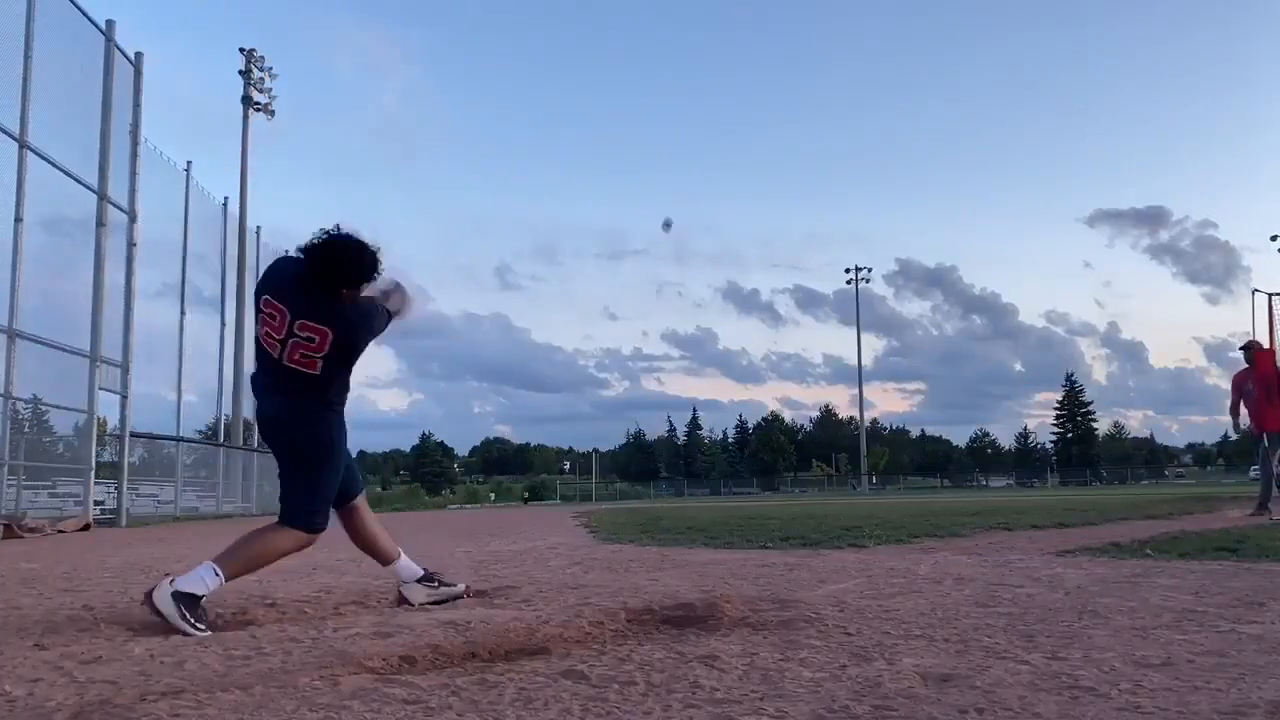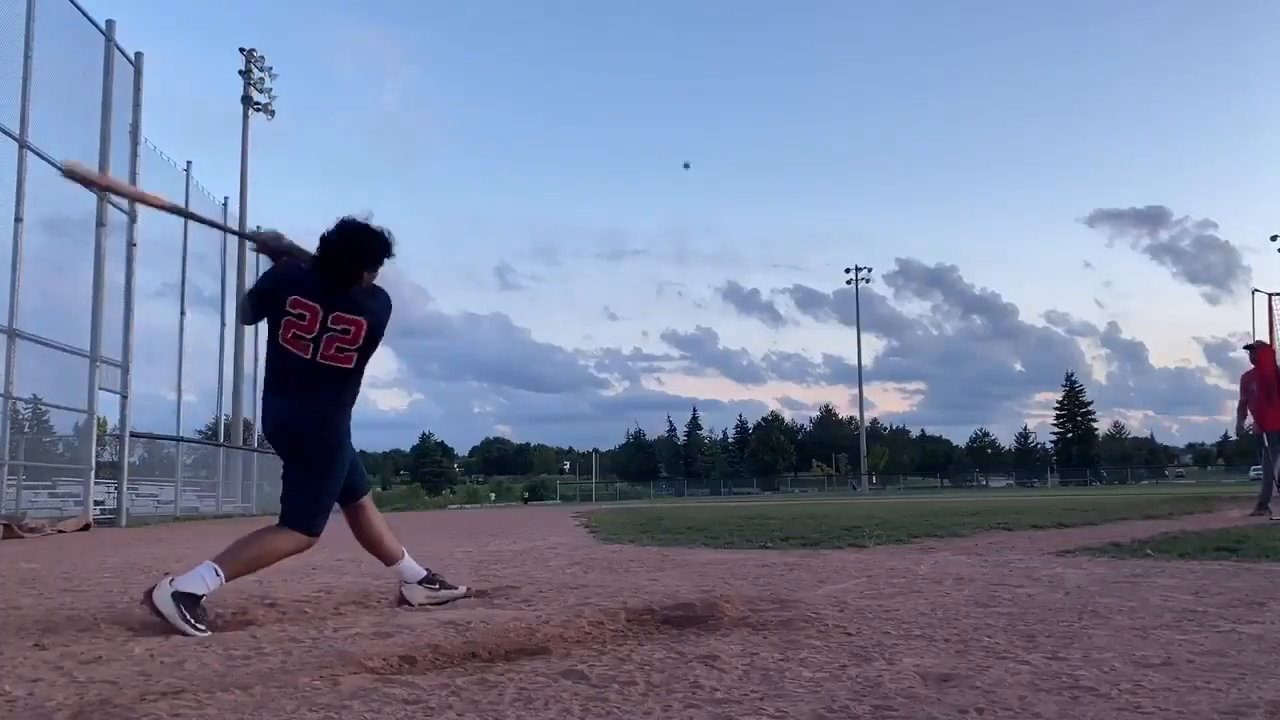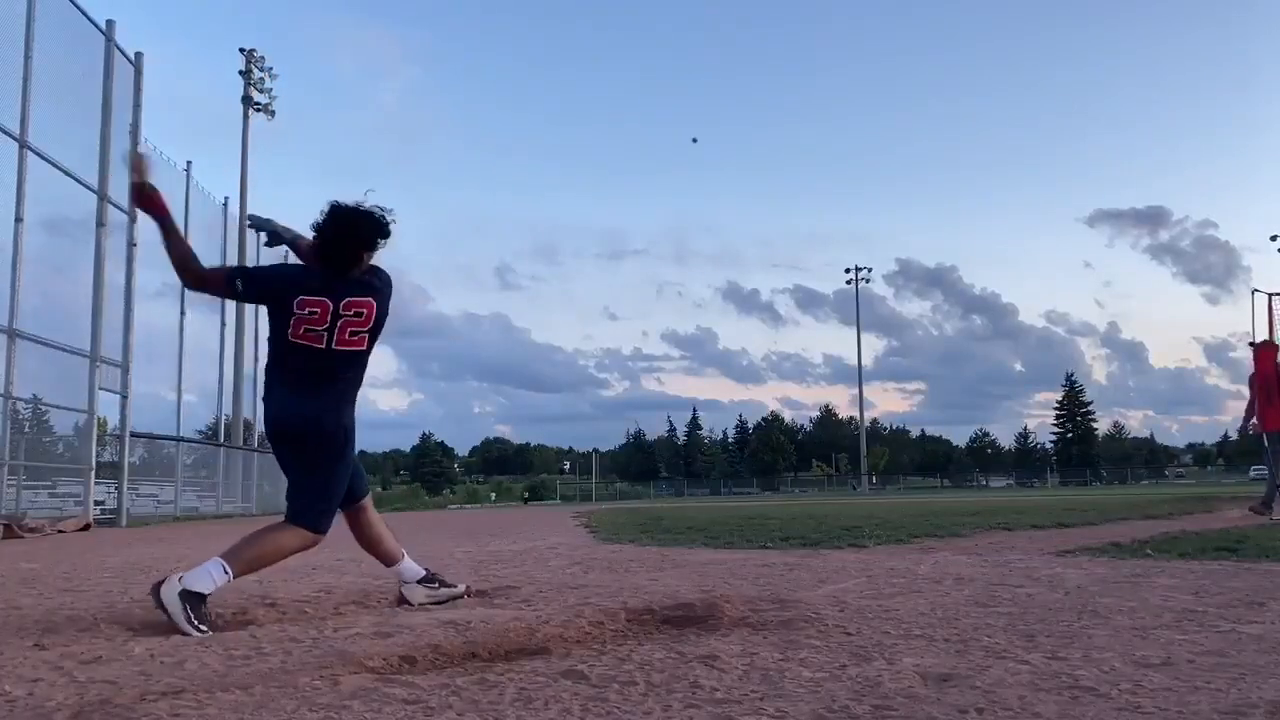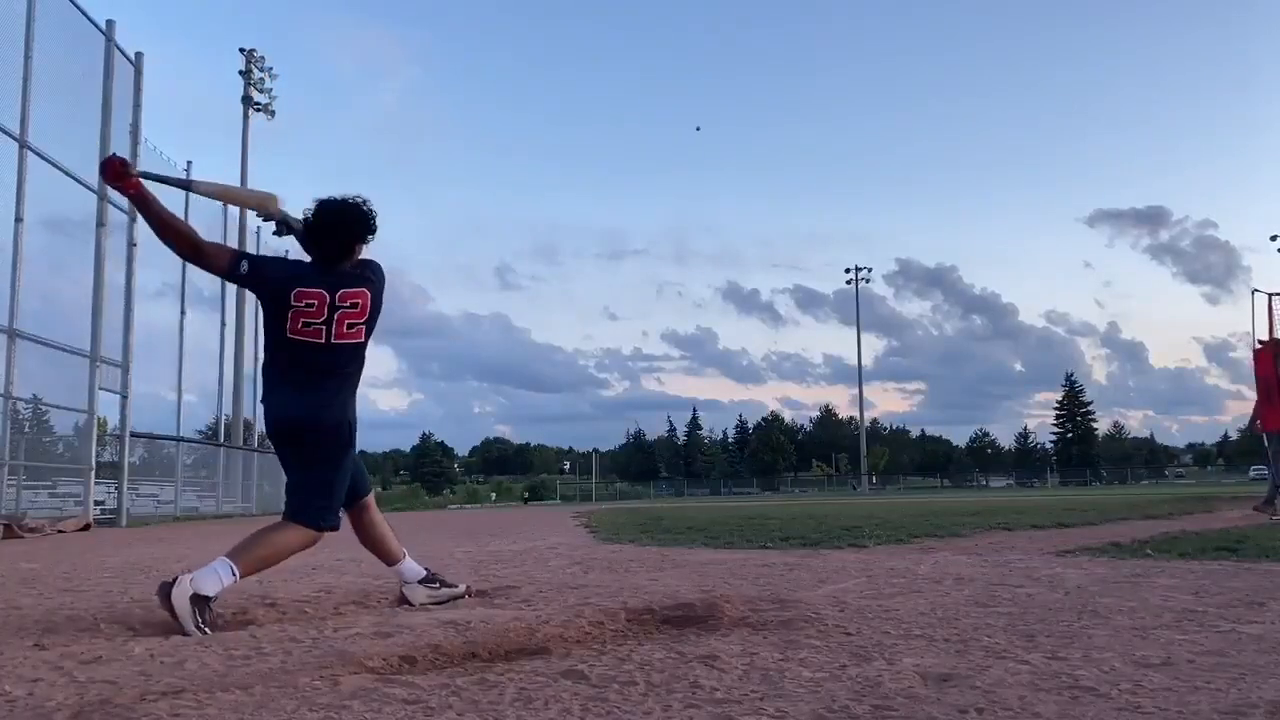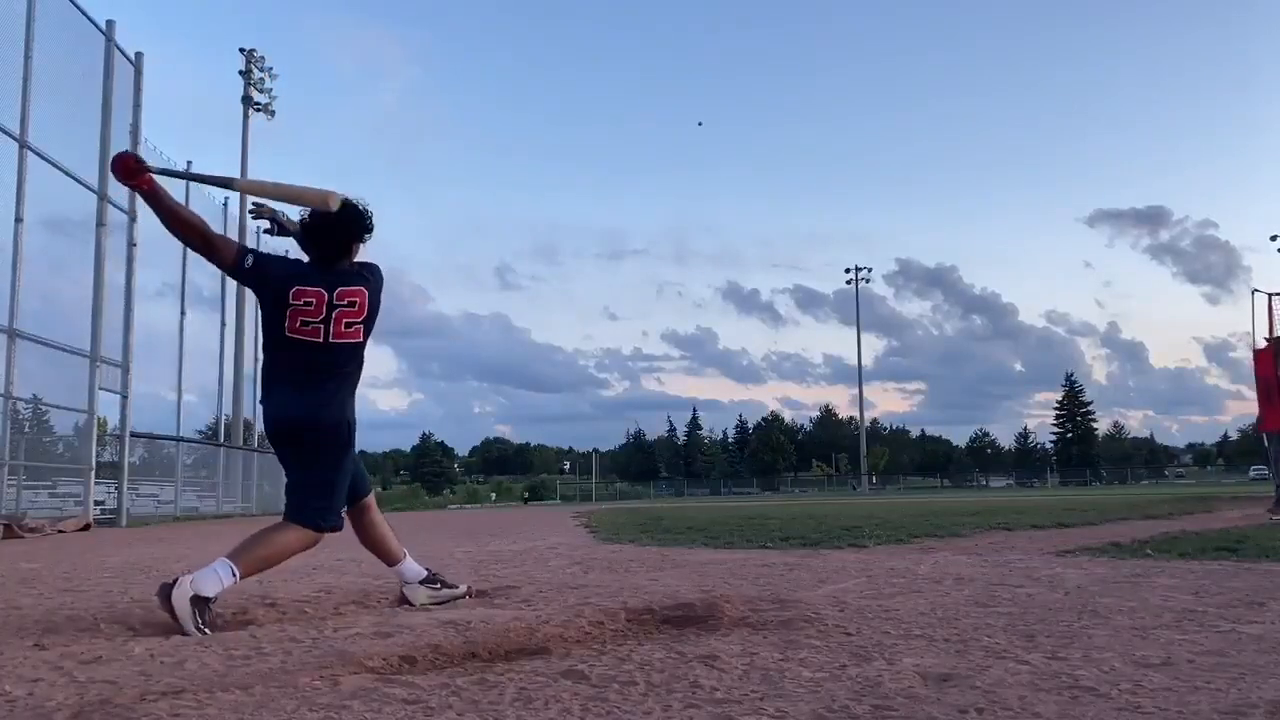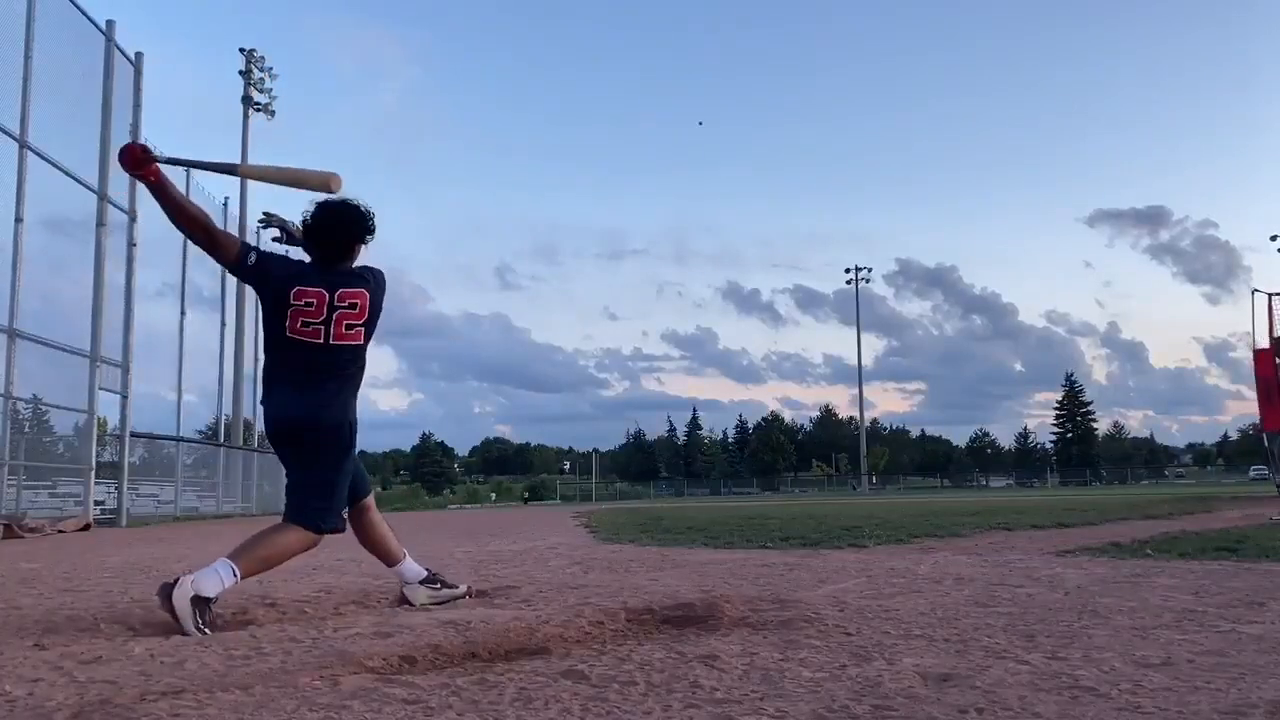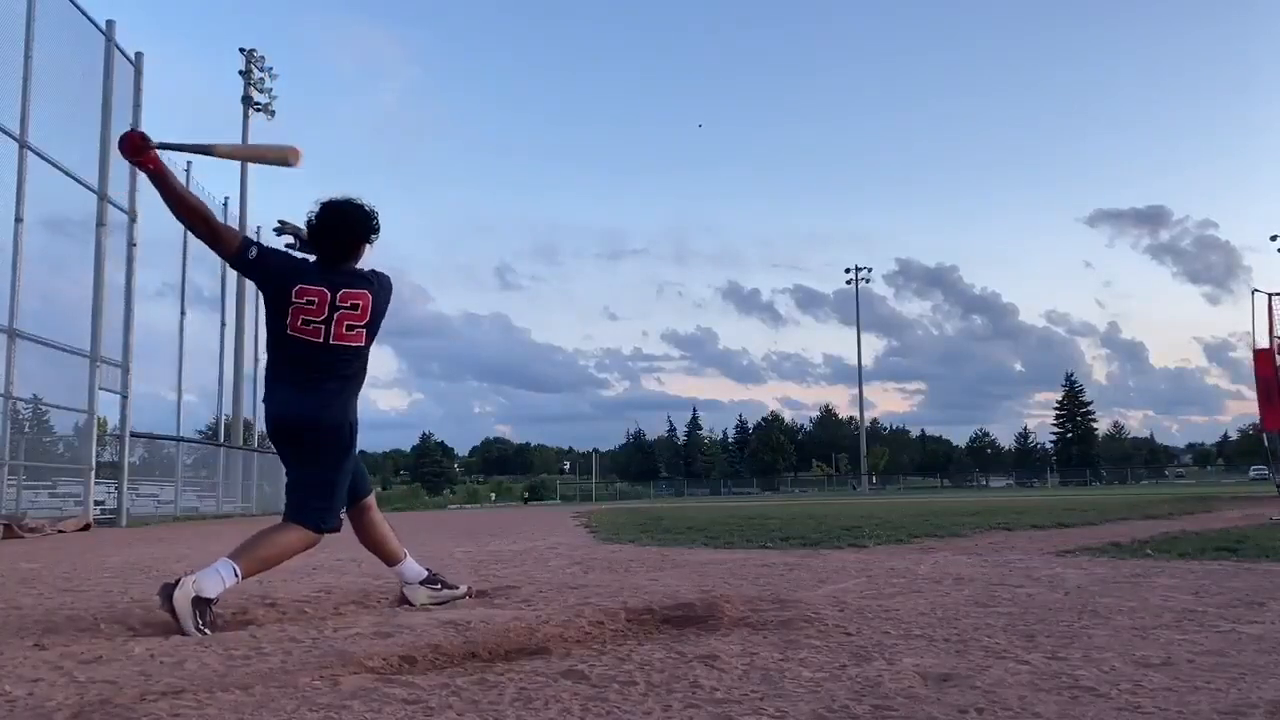
dt=0.1s
person 1, frame 1
left shoulder: (282, 273)
right shoulder: (361, 317)
right elbow: (391, 305)
right wrist: (395, 297)
left hip: (274, 412)
right hip: (314, 425)
left knee: (351, 498)
right knee: (301, 526)
left ankle: (414, 579)
right ankle: (184, 587)
person 1, frame 2
left shoulder: (285, 279)
right shoulder: (376, 302)
left elbow: (247, 313)
left wrist: (281, 251)
right wrist: (287, 250)
left hip: (280, 415)
right hip: (322, 425)
left knee: (358, 497)
right knee: (301, 528)
left ankle: (417, 580)
right ankle: (185, 587)
person 1, frame 3
left shoulder: (287, 281)
right shoulder: (379, 285)
left elbow: (195, 275)
left wrist: (155, 206)
right wrist: (286, 233)
left hip: (283, 417)
right hip: (328, 423)
left knee: (357, 499)
right knee: (307, 525)
left ankle: (416, 579)
right ankle: (190, 584)
person 1, frame 4
left shoulder: (279, 274)
right shoulder: (371, 278)
left elbow: (197, 250)
left wrist: (133, 189)
right wrist: (289, 222)
left hip: (283, 414)
right hip: (329, 420)
left knee: (360, 498)
right knee: (307, 523)
left ankle: (415, 579)
right ankle: (195, 587)
person 1, frame 5
left shoulder: (279, 274)
right shoulder: (370, 280)
left elbow: (205, 240)
left wrist: (144, 185)
right wrist: (288, 223)
left hip: (282, 416)
right hip: (328, 420)
left knee: (361, 500)
right knee: (308, 524)
left ankle: (417, 580)
right ankle: (198, 586)
person 1, frame 6
left shoulder: (280, 275)
right shoulder: (373, 284)
left elbow: (208, 235)
left wrist: (150, 176)
right wrist: (296, 233)
left hip: (283, 416)
right hip: (329, 421)
left knee: (360, 501)
right knee: (308, 524)
left ankle: (417, 580)
right ankle: (199, 587)
person 1, frame 7
left shoulder: (285, 273)
right shoulder: (378, 287)
left elbow: (210, 228)
left wrist: (153, 166)
right wrist: (319, 248)
left hip: (284, 415)
right hip: (331, 420)
left knee: (361, 500)
right knee: (308, 524)
left ankle: (418, 581)
right ankle: (200, 586)
